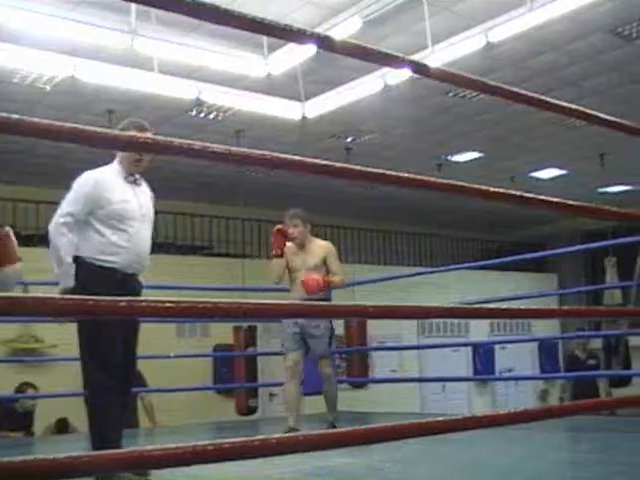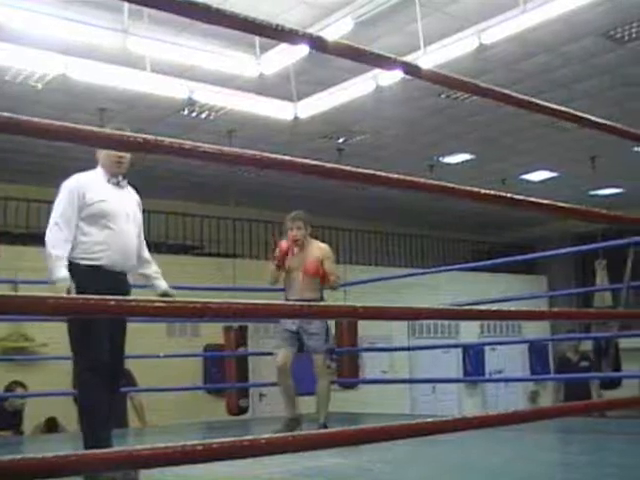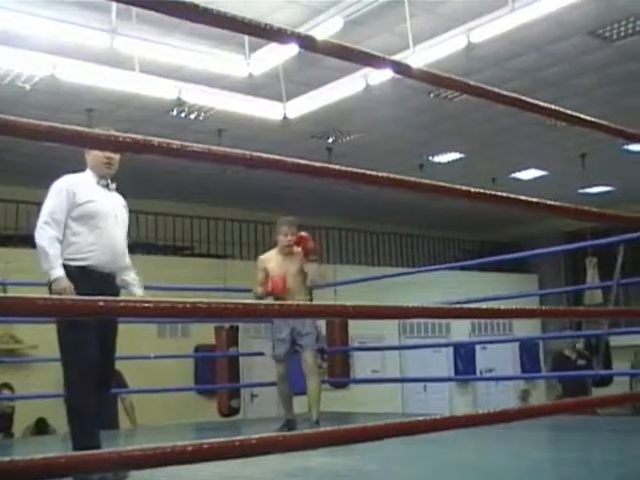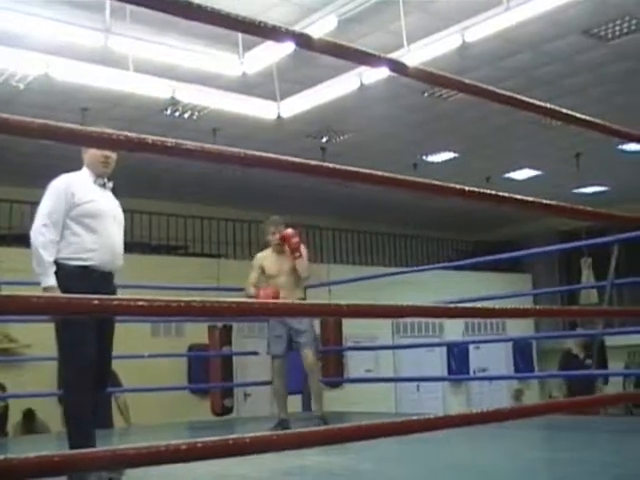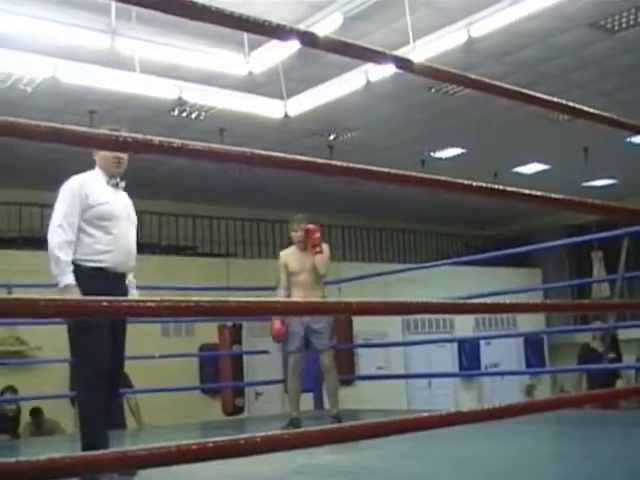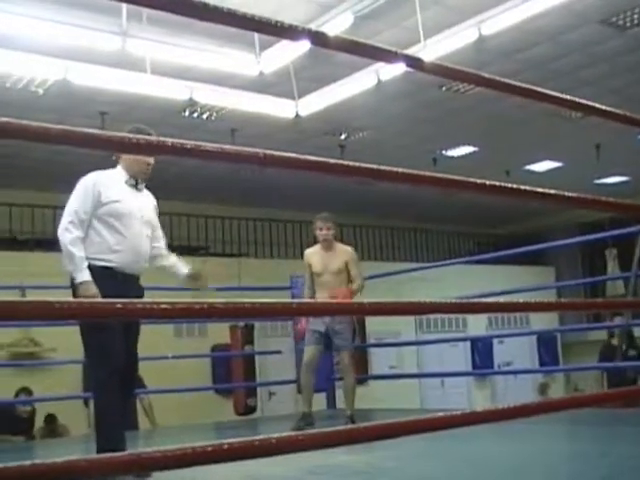
dt=0.3s
person 1, frame 1
left shoulder: (146, 192)
right shoulder: (95, 181)
right elbow: (60, 228)
right wrist: (68, 281)
left hip: (128, 286)
right hip: (97, 282)
left knee: (124, 369)
right knee: (103, 369)
left ankle: (113, 447)
person 1, frame 2
left shoulder: (132, 196)
right shoulder: (80, 184)
left elbow: (139, 247)
right elbow: (57, 230)
left wrist: (160, 284)
right wrist: (61, 275)
left hip: (117, 285)
right hip: (87, 281)
left knee: (113, 367)
right knee: (93, 366)
left ankle: (102, 446)
right ankle: (98, 450)
person 1, frame 3
left shoulder: (119, 200)
right shoulder: (69, 185)
right elbow: (46, 231)
left wrist: (137, 289)
right wrist: (57, 276)
left hip: (108, 287)
right hip: (77, 283)
left knee: (103, 369)
right knee: (82, 368)
left ankle: (92, 445)
right ankle: (86, 452)
person 1, frame 4
left shoulder: (112, 199)
right shoulder: (67, 184)
right elbow: (42, 234)
right wrist: (48, 282)
left hip: (104, 286)
right hip: (75, 283)
left knee: (99, 370)
right knee: (79, 369)
left ankle: (86, 448)
right ankle: (82, 452)
person 1, frame 5
left shoulder: (124, 198)
right shoulder: (80, 185)
right elbow: (60, 236)
left wrist: (132, 290)
right wrist: (67, 283)
left hip: (115, 287)
right hip: (87, 283)
left knee: (113, 369)
right knee: (93, 368)
left ankle: (100, 446)
right ankle: (95, 452)
person 1, frame 6
left shoulder: (148, 200)
right shoulder: (96, 182)
left elbow: (157, 251)
right elbow: (69, 231)
left wrist: (185, 271)
right wrist: (83, 280)
left hip: (129, 286)
right hip: (99, 284)
left knee: (126, 370)
right knee: (108, 369)
left ankle: (112, 449)
right ankle: (111, 454)
person 2, frame 1
left shoulder: (325, 248)
right shoulder: (286, 249)
left elbow: (340, 280)
right elbow: (276, 279)
left wrist: (325, 282)
right wrist: (277, 249)
left knee: (326, 370)
right knee: (292, 369)
left ankle: (332, 421)
right ankle: (293, 427)
person 2, frame 2
left shoulder: (322, 250)
right shoulder: (284, 249)
left elbow: (335, 282)
right elbow: (272, 281)
left wrist: (323, 276)
right wrist: (278, 260)
left knee: (320, 367)
right knee: (282, 364)
left ankle: (322, 422)
right ankle: (292, 415)
person 2, frame 3
left shoulder: (304, 253)
right shoulder: (265, 260)
left elbow: (312, 282)
right elbow: (257, 292)
left wrist: (309, 255)
right wrist: (267, 290)
left hip: (304, 315)
right hip: (281, 318)
left knee: (310, 366)
right knee: (281, 372)
left ankle: (315, 420)
right ankle: (289, 418)
person 2, frame 4
left shoulder: (299, 249)
right shoulder: (261, 259)
left elbow: (304, 276)
right elbow: (249, 288)
left wrist: (296, 250)
right wrist: (259, 294)
right hip: (276, 315)
left knee: (311, 362)
right knee: (278, 368)
left ankle: (320, 414)
right ankle: (283, 418)
person 2, frame 5
left shoulder: (322, 248)
right shoulder: (285, 256)
left elbow: (322, 270)
right elbow: (283, 288)
left wrist: (316, 246)
left hip: (318, 312)
right hip: (295, 314)
left knee: (327, 364)
right knee: (293, 366)
left ankle: (335, 414)
right ankle: (295, 417)
person 2, frame 6
left shoulder: (347, 252)
right shoulder: (309, 254)
left elbow: (359, 281)
left wrist: (350, 292)
left hip: (342, 313)
right hip: (318, 313)
left knee: (346, 363)
right knee: (307, 362)
left ankle: (350, 415)
right ankle: (306, 413)
